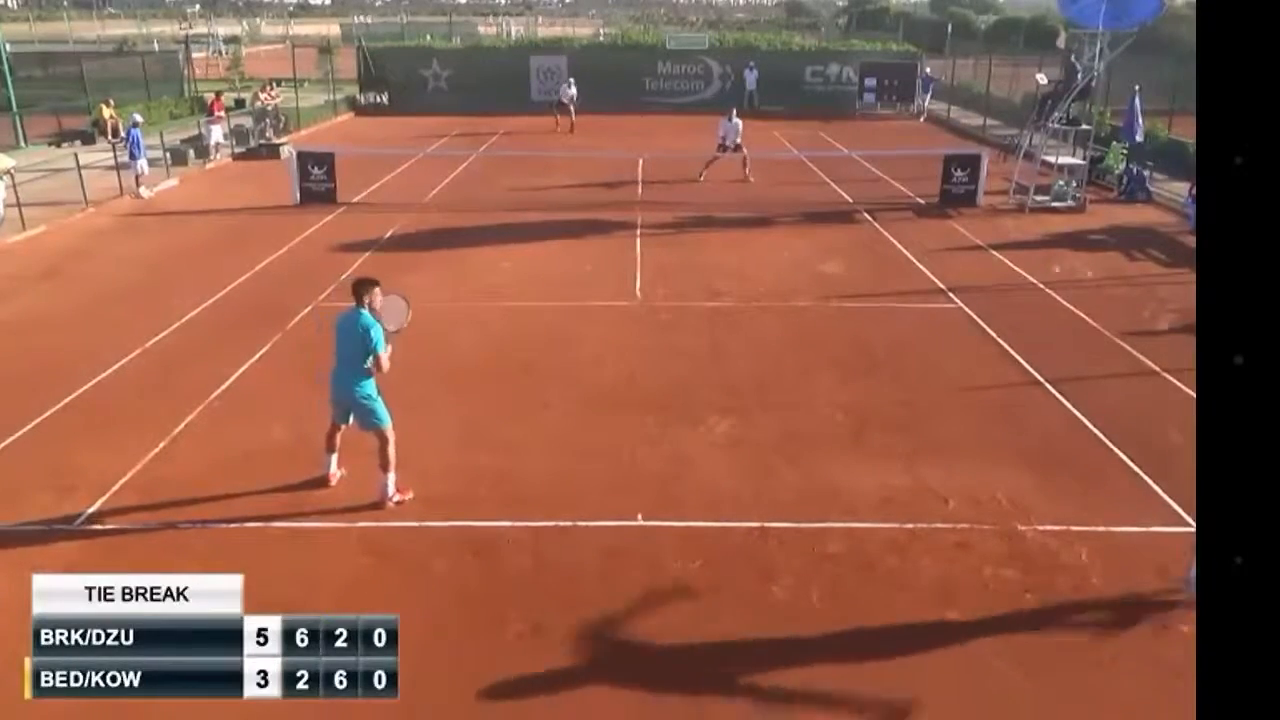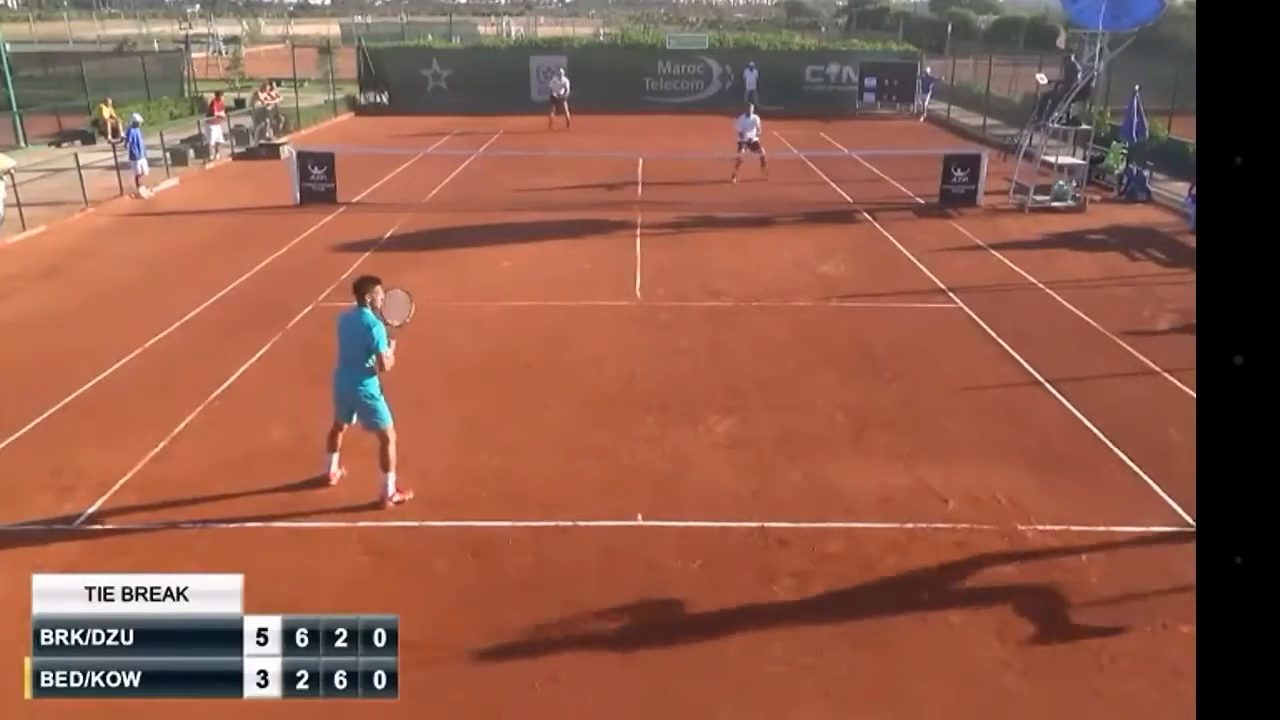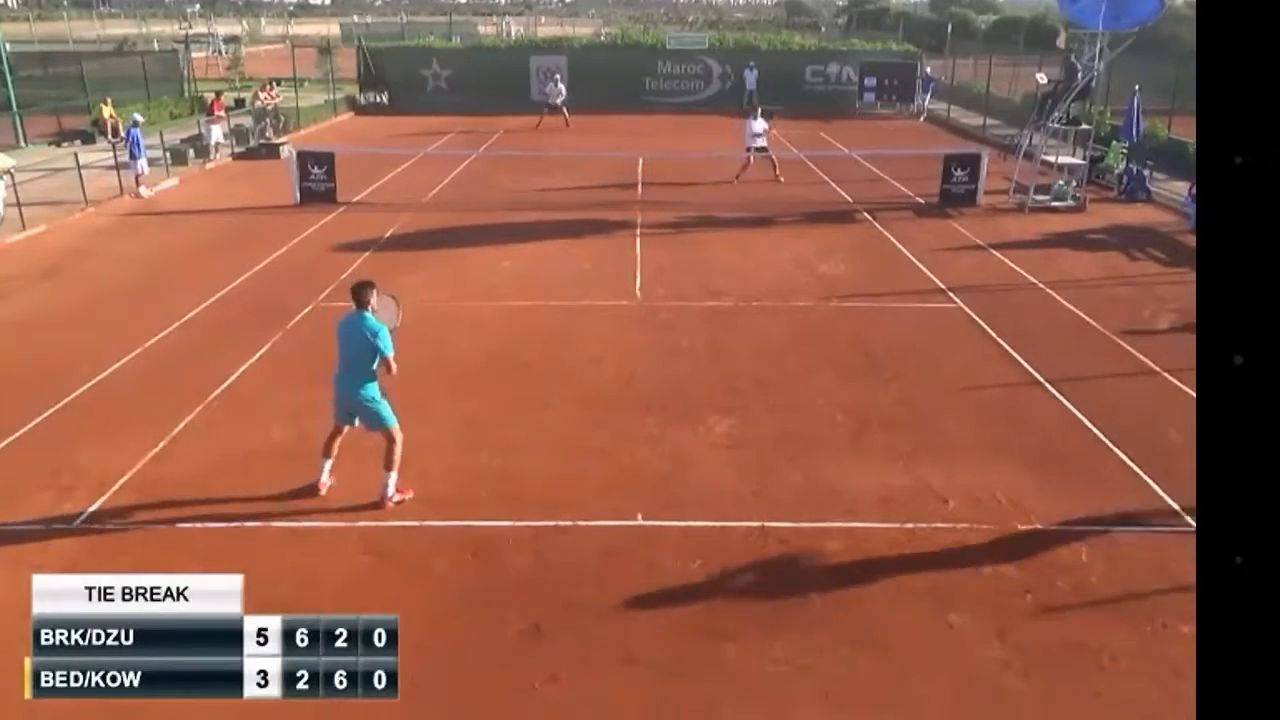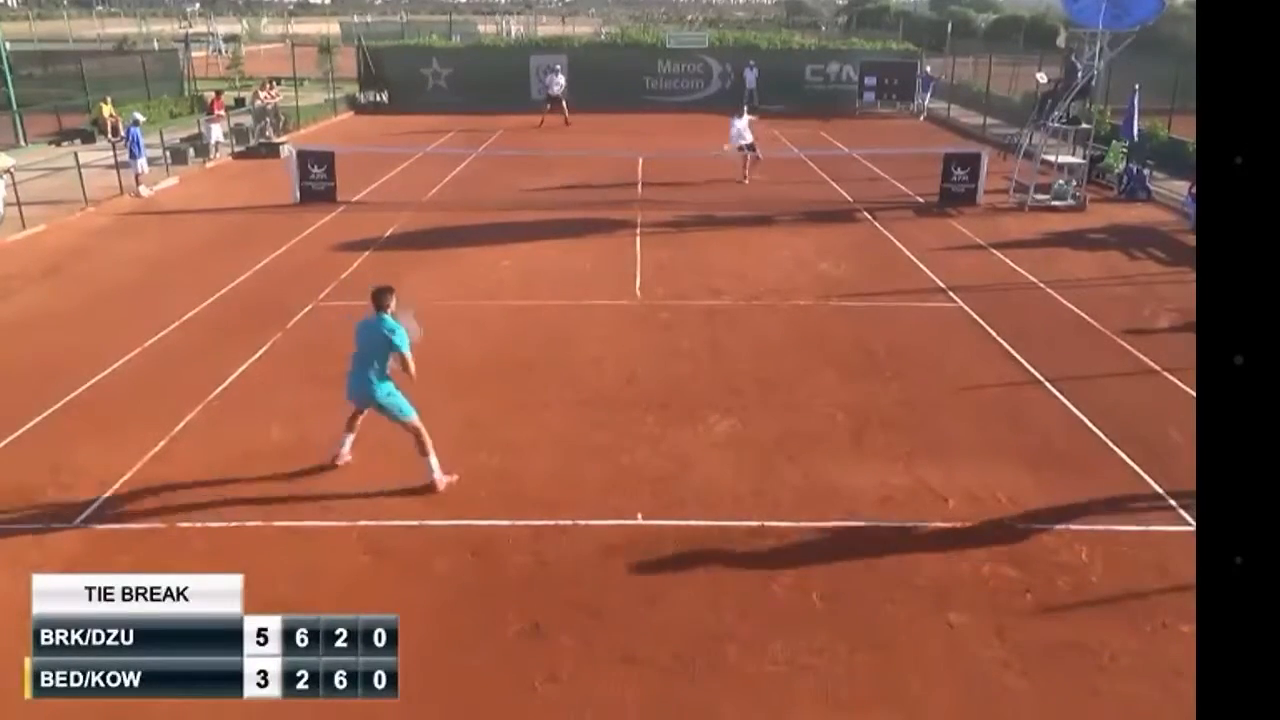
dt=0.3s
person 1, frame 1
left shoulder: (342, 319)
right shoulder: (372, 327)
right elbow: (381, 368)
left wrist: (380, 352)
right wrist: (387, 356)
left hip: (338, 386)
right hip: (361, 390)
left knee: (336, 427)
right knee: (387, 438)
left ankle: (332, 472)
right ankle: (390, 492)
person 1, frame 2
left shoulder: (344, 319)
right shoulder: (374, 326)
right elbow: (383, 366)
left wrist: (384, 349)
right wrist: (391, 352)
left hip: (342, 385)
right hip: (365, 390)
left knee: (339, 427)
right knee: (388, 438)
left ankle: (332, 471)
right ankle: (389, 492)
person 1, frame 3
left shoulder: (343, 323)
right shoulder: (378, 330)
right elbow: (391, 370)
right wrist: (391, 358)
left hip: (342, 389)
right hip: (365, 394)
left knee: (338, 431)
right knee: (395, 438)
left ankle: (322, 480)
right ankle: (389, 493)
person 1, frame 4
left shoulder: (361, 326)
right shoulder: (395, 330)
right elbow: (410, 370)
right wrist: (409, 366)
left hip: (355, 385)
right hip: (379, 389)
left knee: (358, 412)
right knee: (418, 429)
left ankle: (342, 453)
right ankle: (436, 478)
